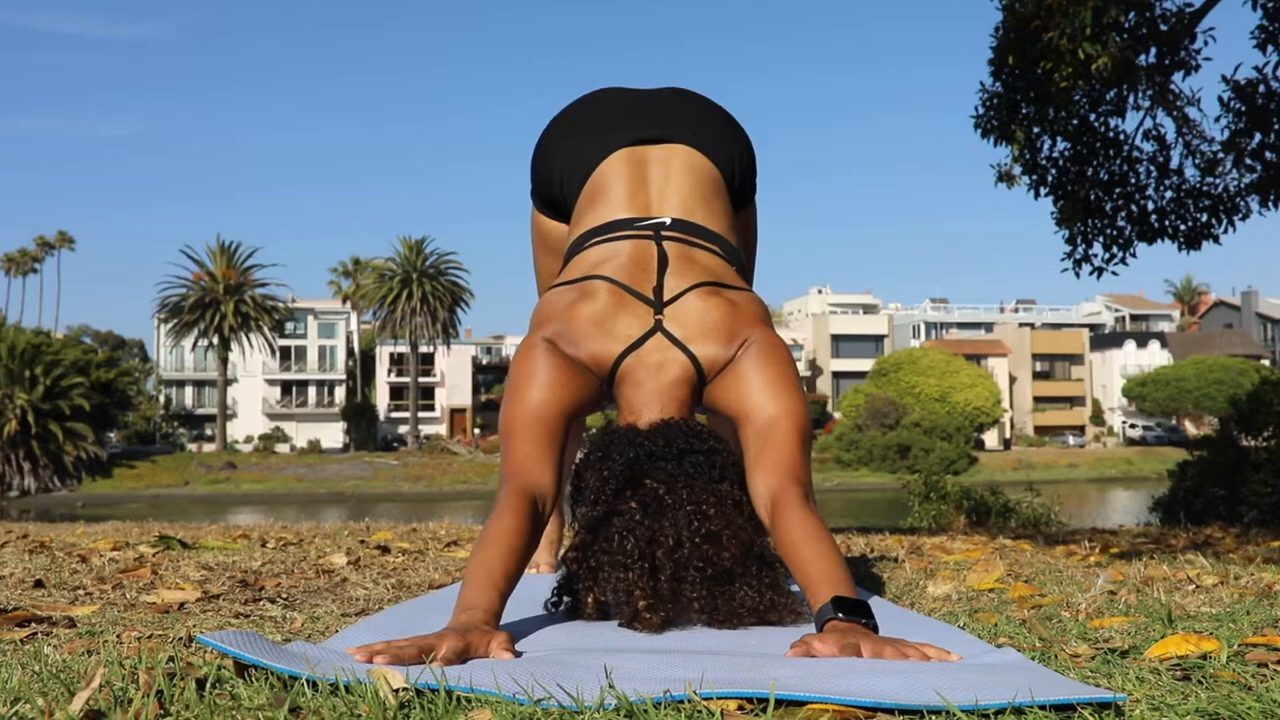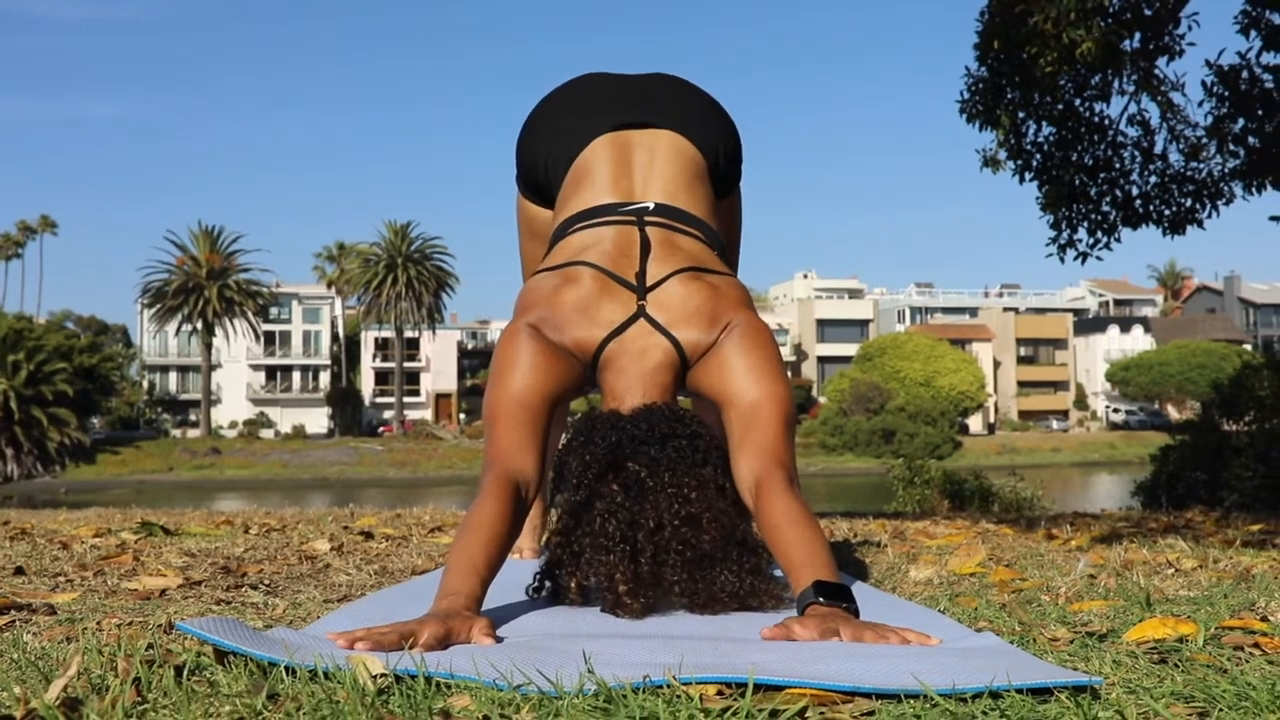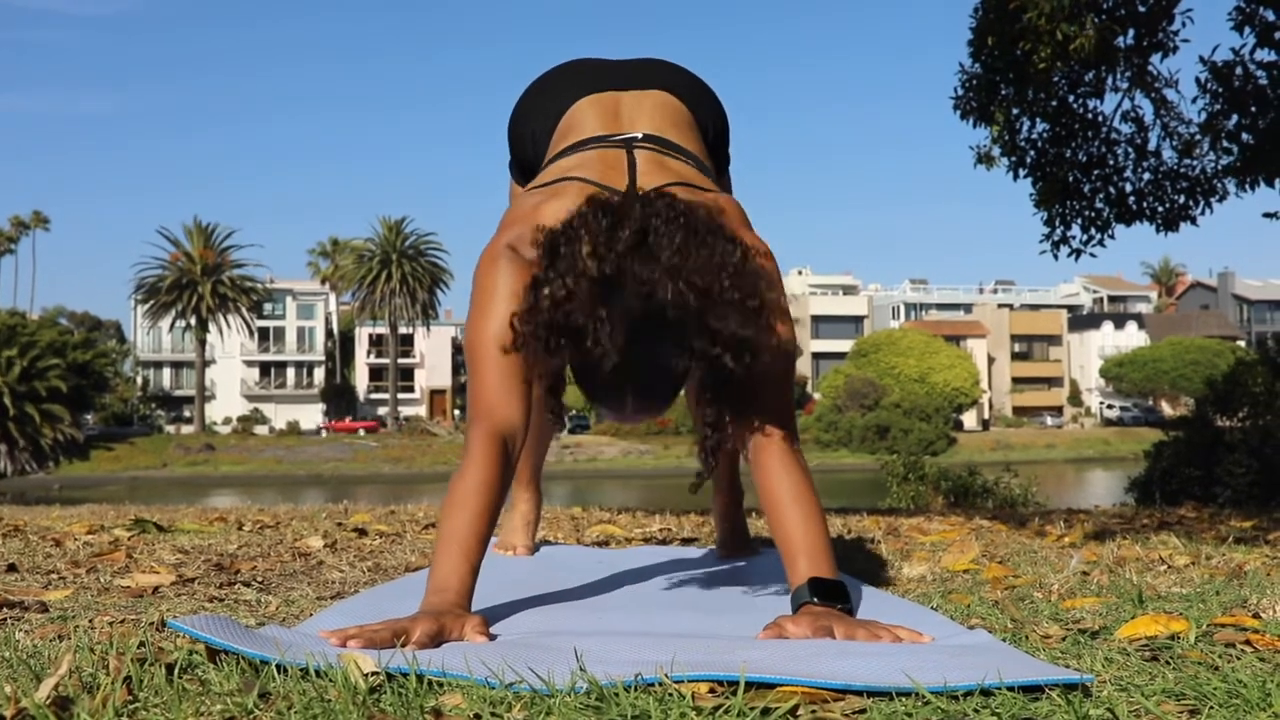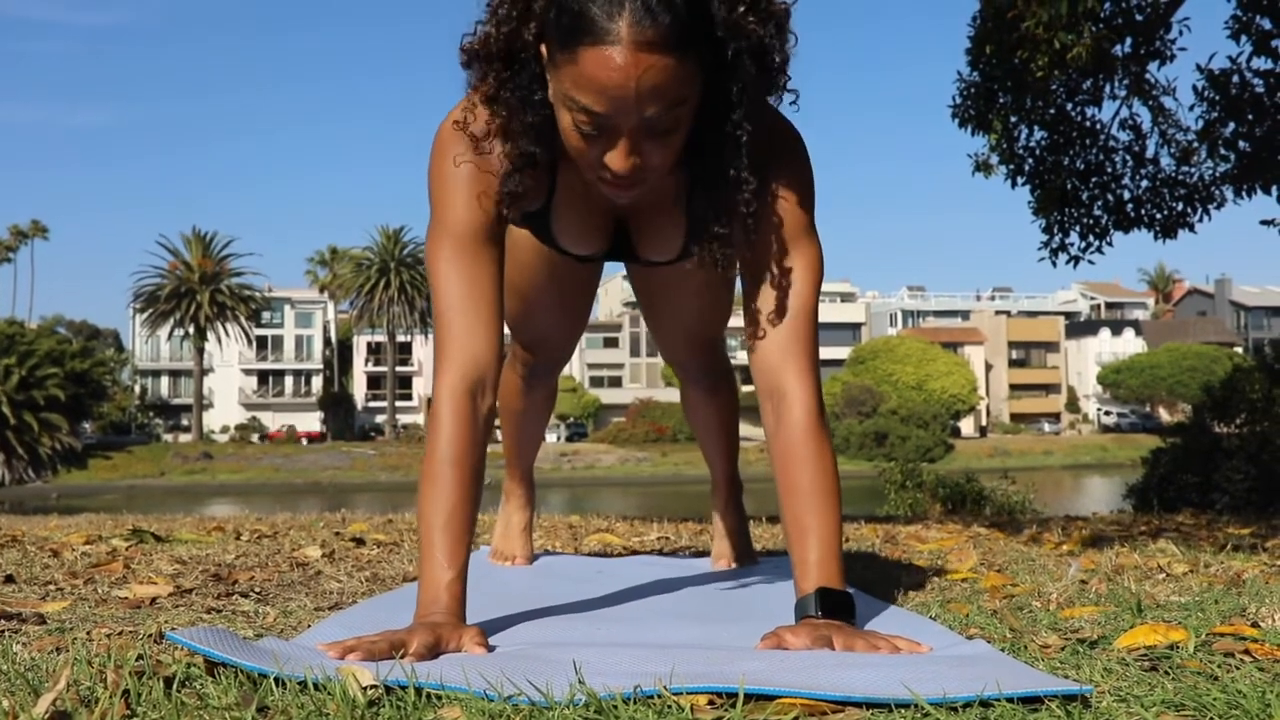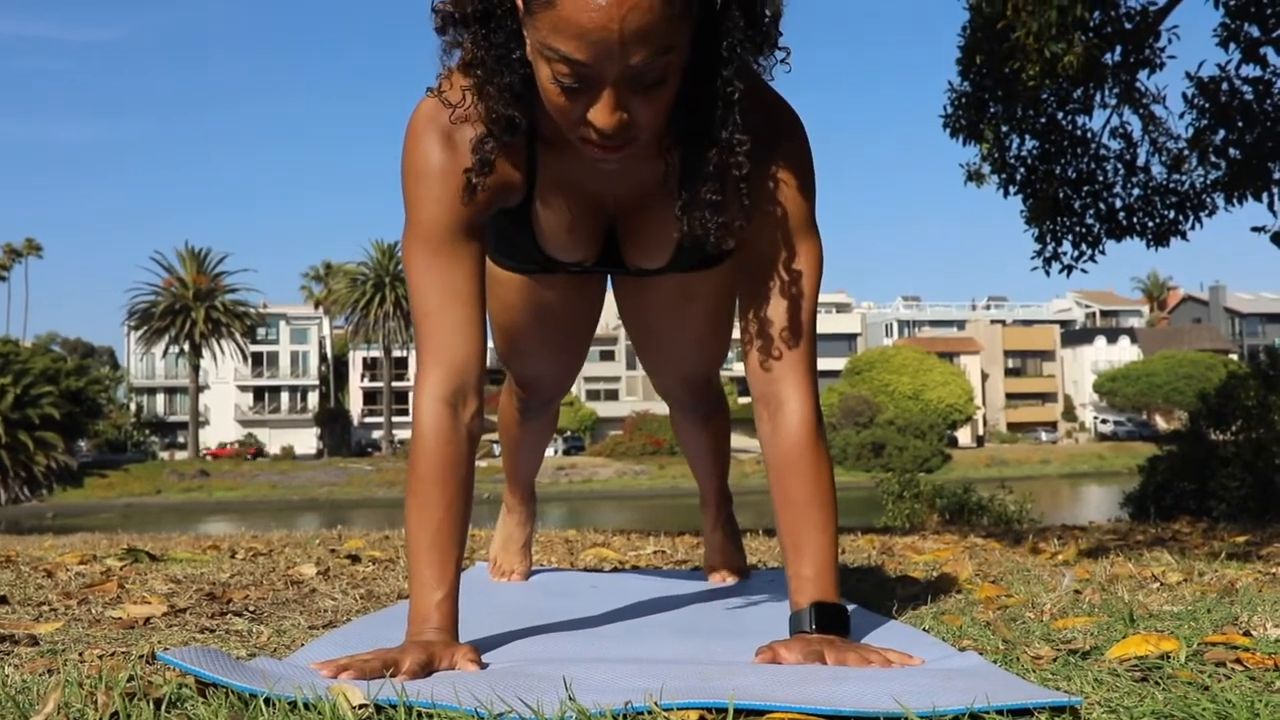
dt=1s
person 1, frame 1
left shoulder: (746, 356)
right shoulder: (556, 355)
left elbow: (787, 496)
right elbow: (521, 496)
left wrist: (844, 618)
right ankle: (551, 537)
person 1, frame 2
left shoulder: (729, 340)
right shoulder: (542, 340)
left elbow: (772, 482)
right elbow: (505, 481)
left wrist: (827, 602)
left ankle: (722, 525)
right ankle: (535, 518)
person 1, frame 3
left shoulder: (733, 255)
right shoulder: (522, 256)
left elbow: (772, 433)
right elbow: (489, 437)
left wrist: (821, 599)
right wrist: (443, 605)
left knee: (726, 358)
right knee: (528, 358)
left ankle: (727, 501)
right ankle: (525, 498)
person 1, frame 4
left shoulder: (761, 150)
right shoulder: (484, 138)
left elbow: (789, 385)
right elbow: (464, 381)
left wrist: (823, 603)
right wrist: (438, 609)
left hip: (689, 228)
right hip: (548, 219)
right knee: (537, 355)
left ankle: (726, 501)
right ankle: (516, 494)
person 1, frame 5
left shoulder: (757, 132)
right shoulder: (456, 125)
left elbow: (785, 389)
right elbow: (448, 392)
left wrist: (817, 619)
right wrist: (431, 628)
left hip: (685, 244)
right hip: (534, 240)
right knee: (536, 386)
left ankle: (718, 516)
right ankle: (517, 508)
